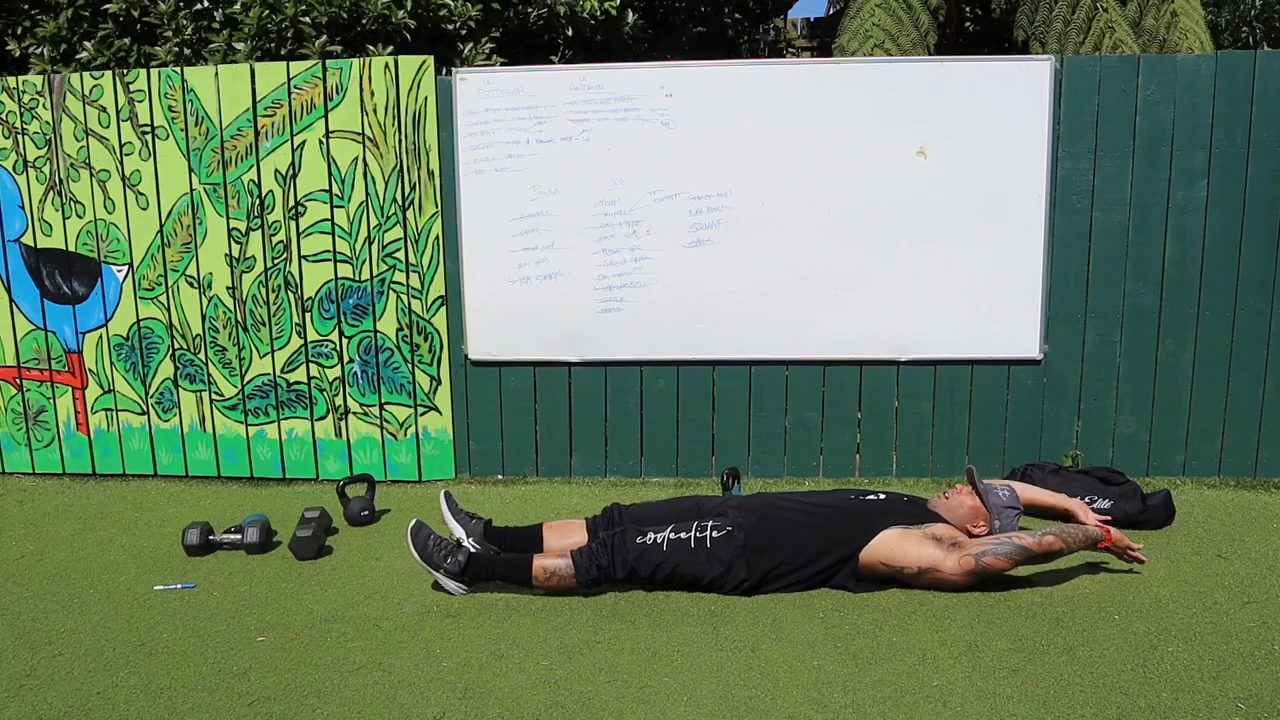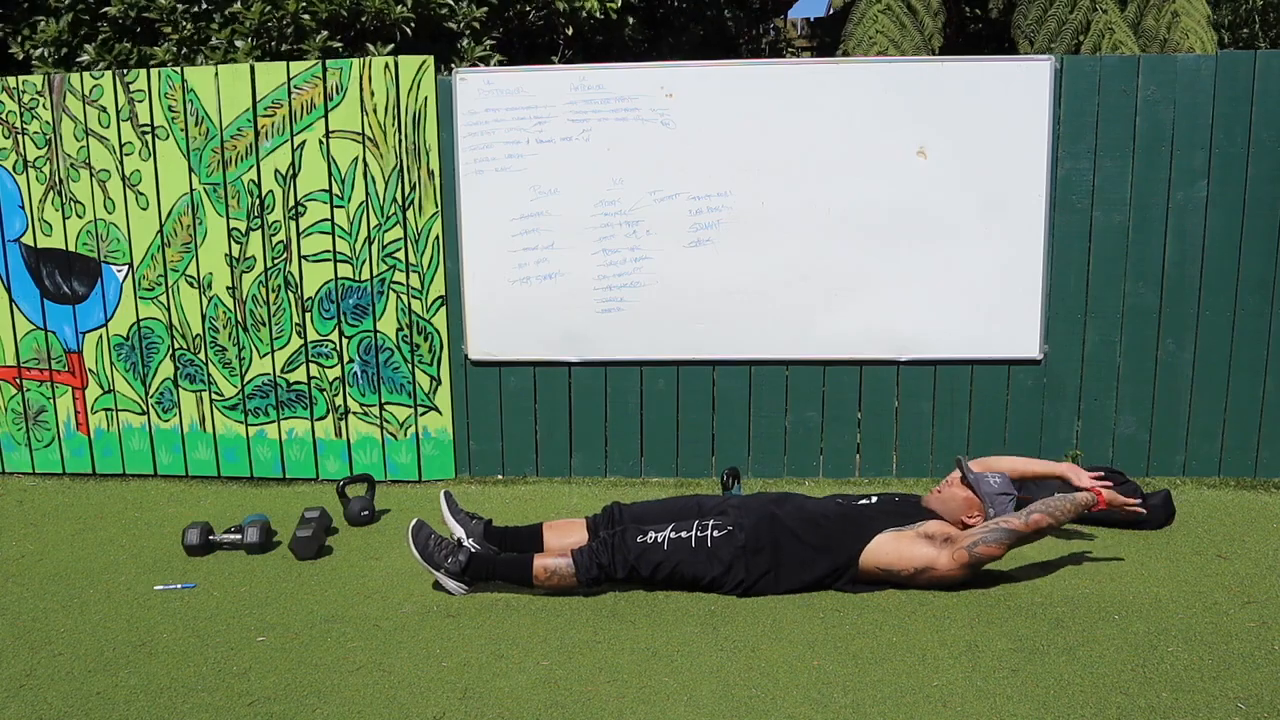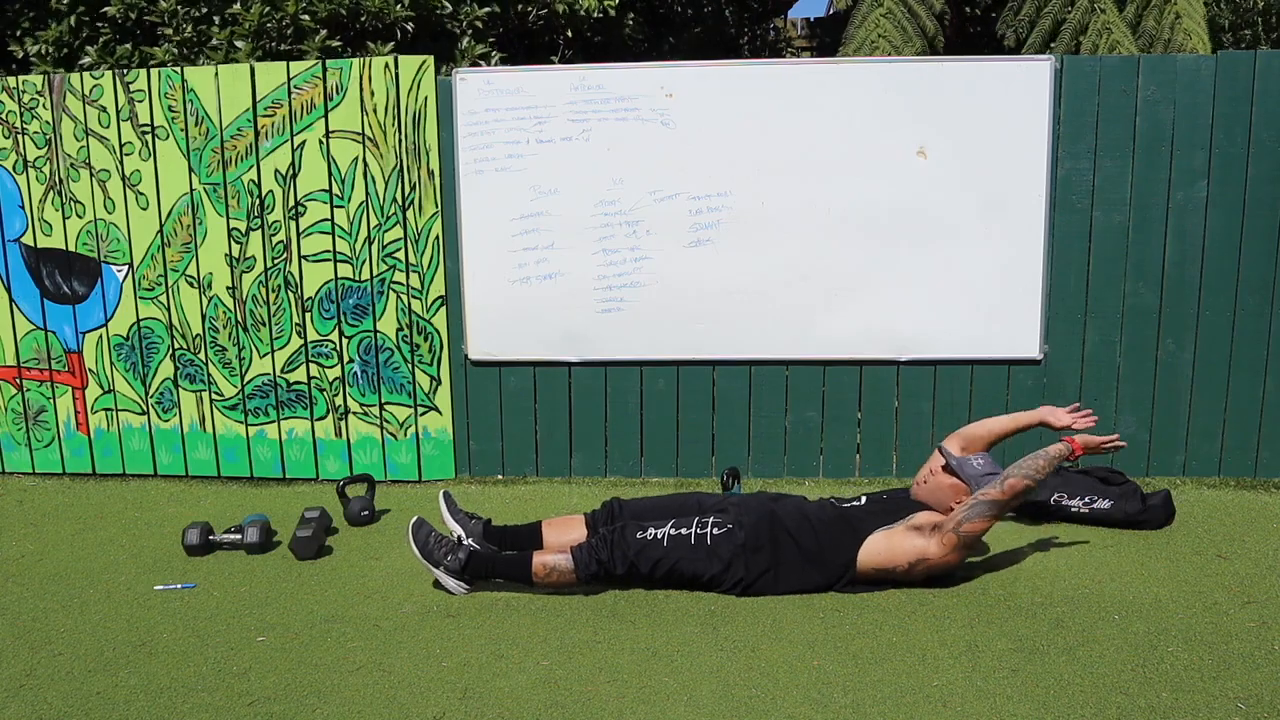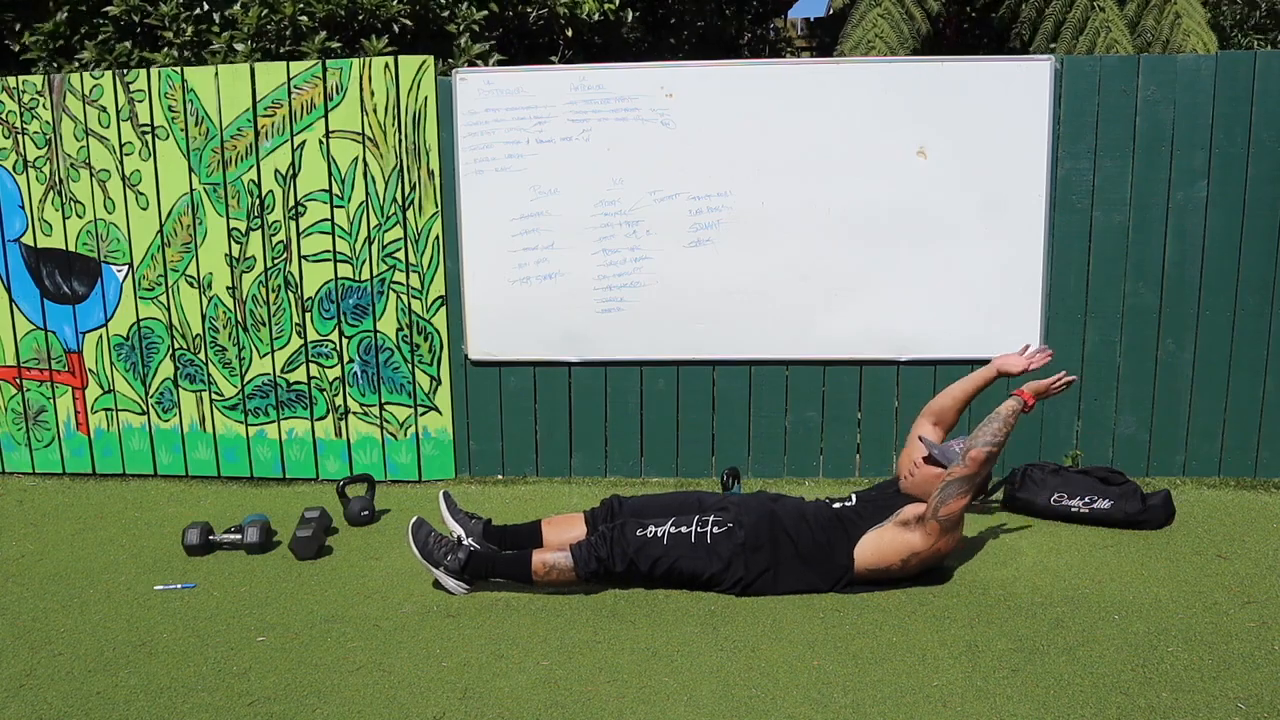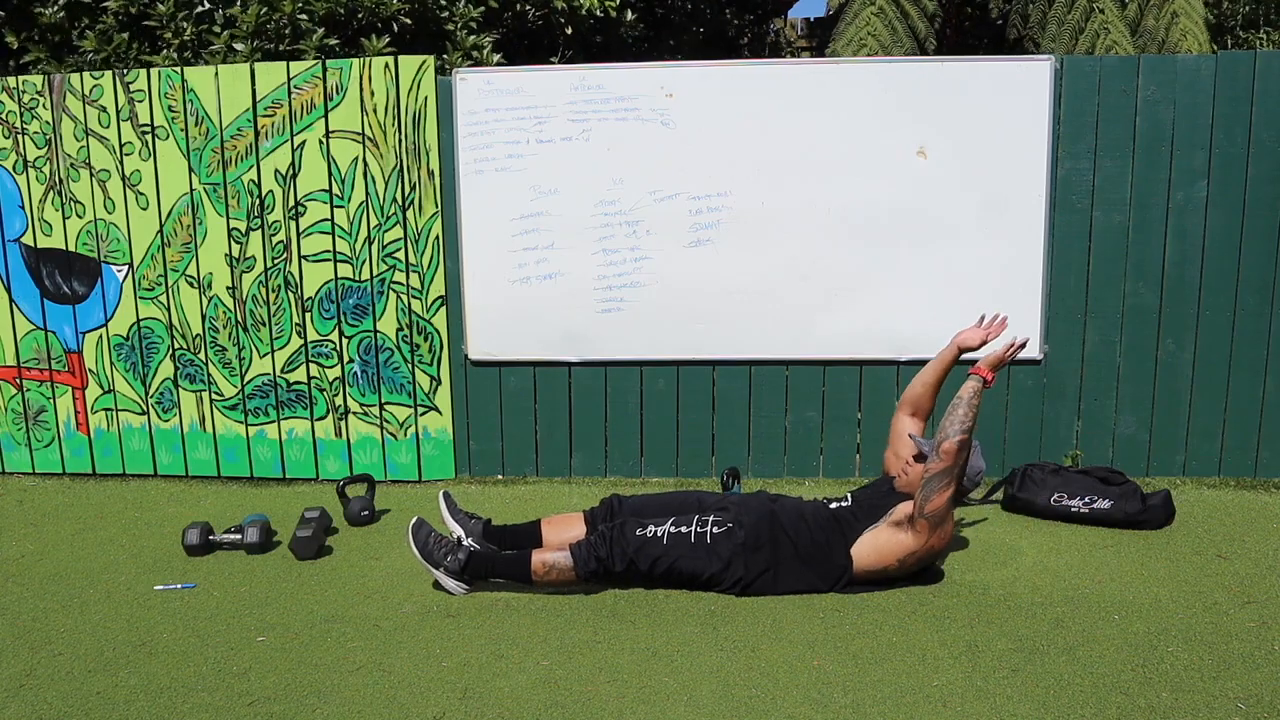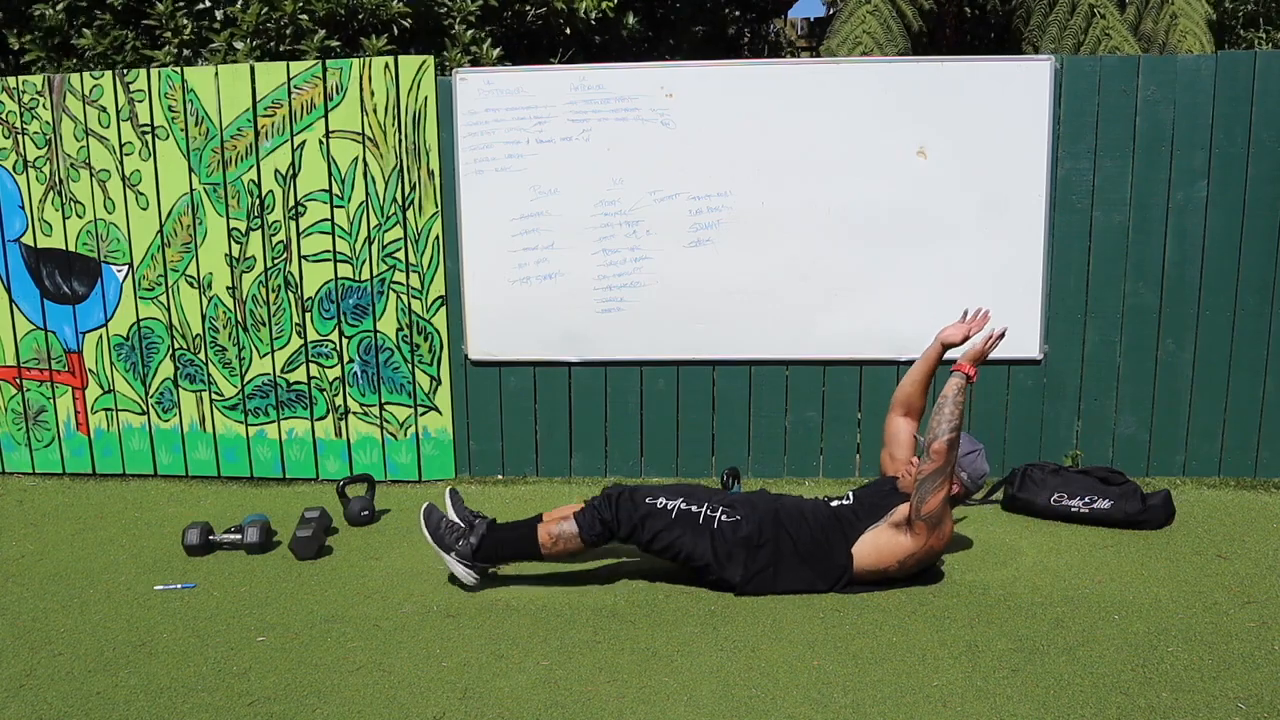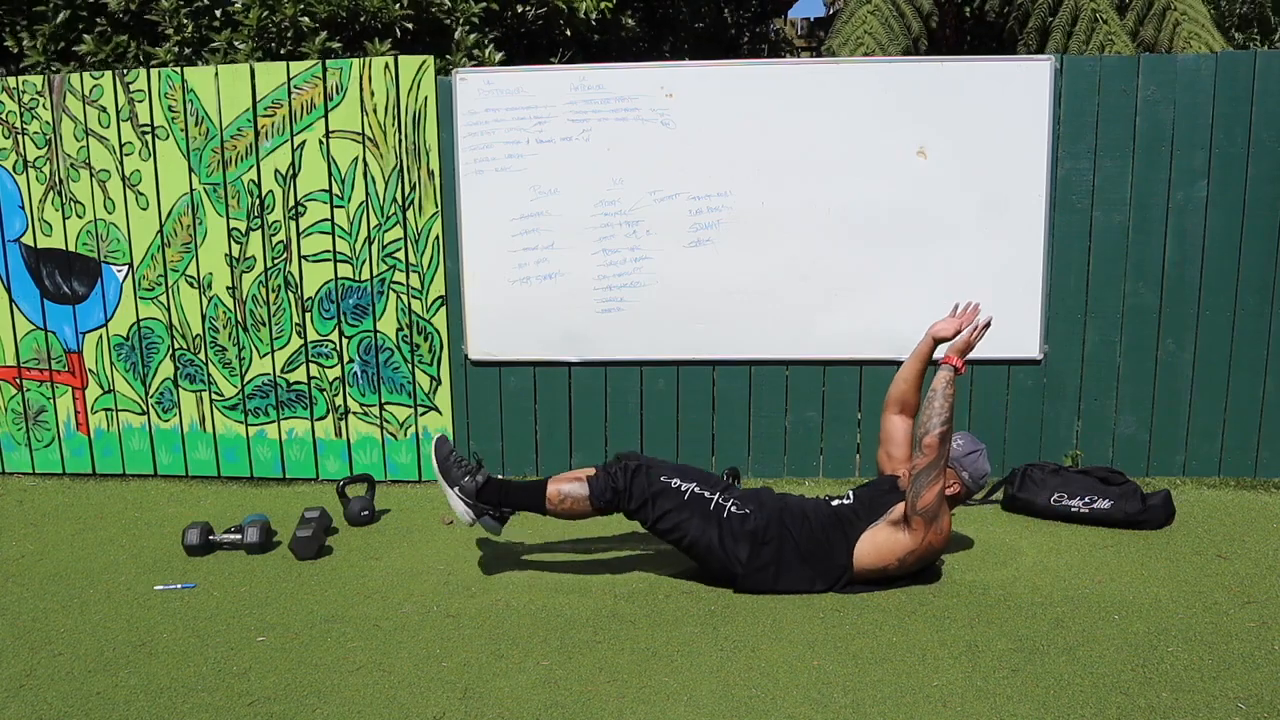
dt=0.2s
person 1, frame 1
left shoulder: (947, 552)
right shoulder: (927, 513)
left elbow: (1017, 546)
right elbow: (999, 488)
left wrist: (1094, 535)
right wrist: (1073, 503)
left hip: (751, 554)
right hip: (753, 515)
left knee: (615, 554)
right knee: (617, 522)
left ankle: (475, 566)
right ankle: (491, 540)
person 1, frame 2
left shoulder: (944, 549)
right shoulder: (923, 512)
left elbow: (1011, 526)
right elbow: (987, 463)
left wrist: (1082, 497)
right wrist: (1066, 468)
left hip: (753, 554)
right hip: (756, 516)
left knee: (615, 553)
right knee: (620, 521)
left ankle: (475, 568)
right ankle: (490, 539)
person 1, frame 3
left shoulder: (935, 543)
right shoulder: (911, 502)
left elbow: (999, 492)
right elbow: (962, 439)
left wrist: (1062, 447)
right wrist: (1041, 415)
left hip: (754, 553)
right hip: (755, 516)
left knee: (616, 550)
right knee: (616, 519)
left ankle: (475, 563)
right ankle: (487, 537)
person 1, frame 4
left shoulder: (929, 535)
right shoulder: (903, 496)
left elbow: (972, 465)
right elbow: (932, 419)
left wrist: (1019, 400)
right wrist: (995, 369)
left hip: (754, 553)
right hip: (756, 515)
left knee: (613, 550)
right knee: (614, 516)
left ankle: (474, 566)
right ankle: (489, 538)
person 1, frame 5
left shoulder: (926, 532)
right shoulder: (899, 494)
left elbow: (951, 456)
right elbow: (908, 412)
left wrist: (979, 378)
right wrist: (955, 346)
left hip: (754, 553)
right hip: (755, 515)
left knee: (613, 548)
right knee: (613, 516)
left ankle: (472, 565)
right ankle: (488, 539)
person 1, frame 6
left shoulder: (927, 532)
right shoulder: (900, 491)
left elbow: (938, 453)
right elbow: (901, 412)
left wrist: (962, 371)
right wrist: (940, 344)
left hip: (755, 553)
right hip: (757, 514)
left knee: (622, 512)
right knee: (621, 500)
left ankle: (482, 553)
right ankle: (491, 537)
person 1, frame 7
left shoulder: (926, 531)
right shoulder: (901, 488)
left elbow: (928, 448)
right elbow: (898, 411)
left wrist: (951, 363)
right wrist: (930, 341)
left hip: (759, 551)
right hip: (762, 516)
left knee: (632, 480)
right knee: (629, 472)
left ankle: (492, 494)
right ankle: (498, 501)
